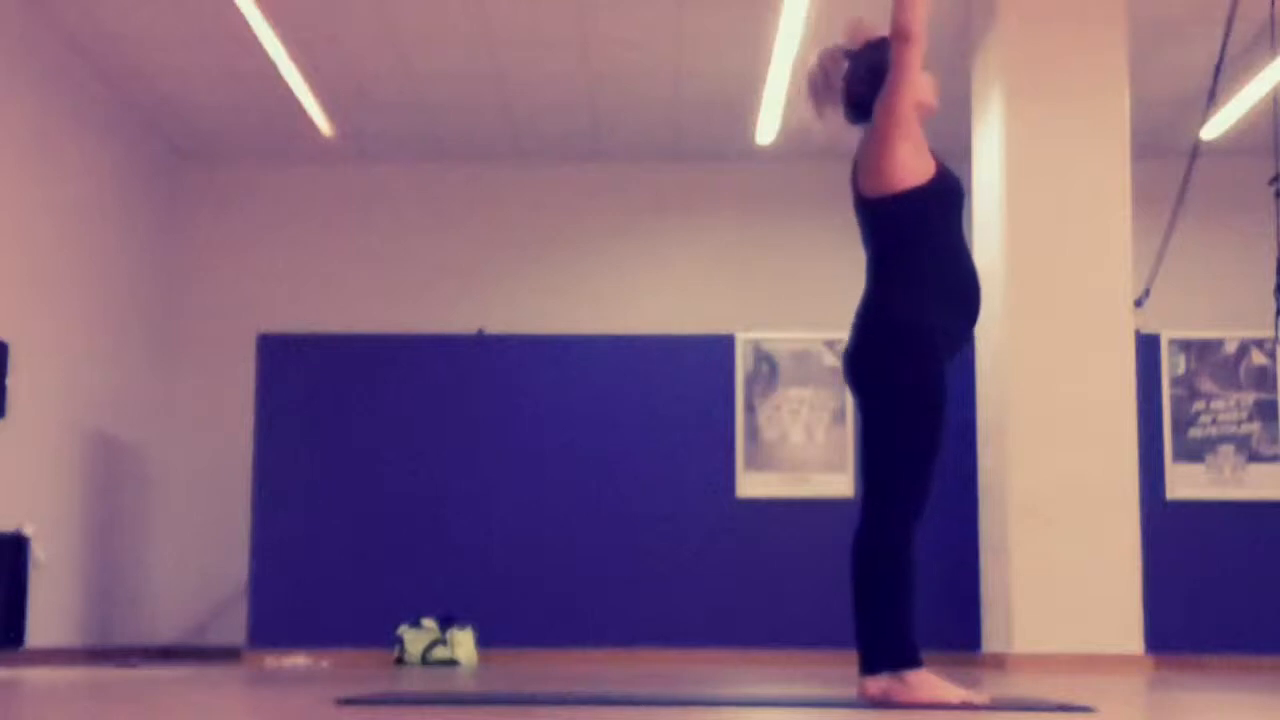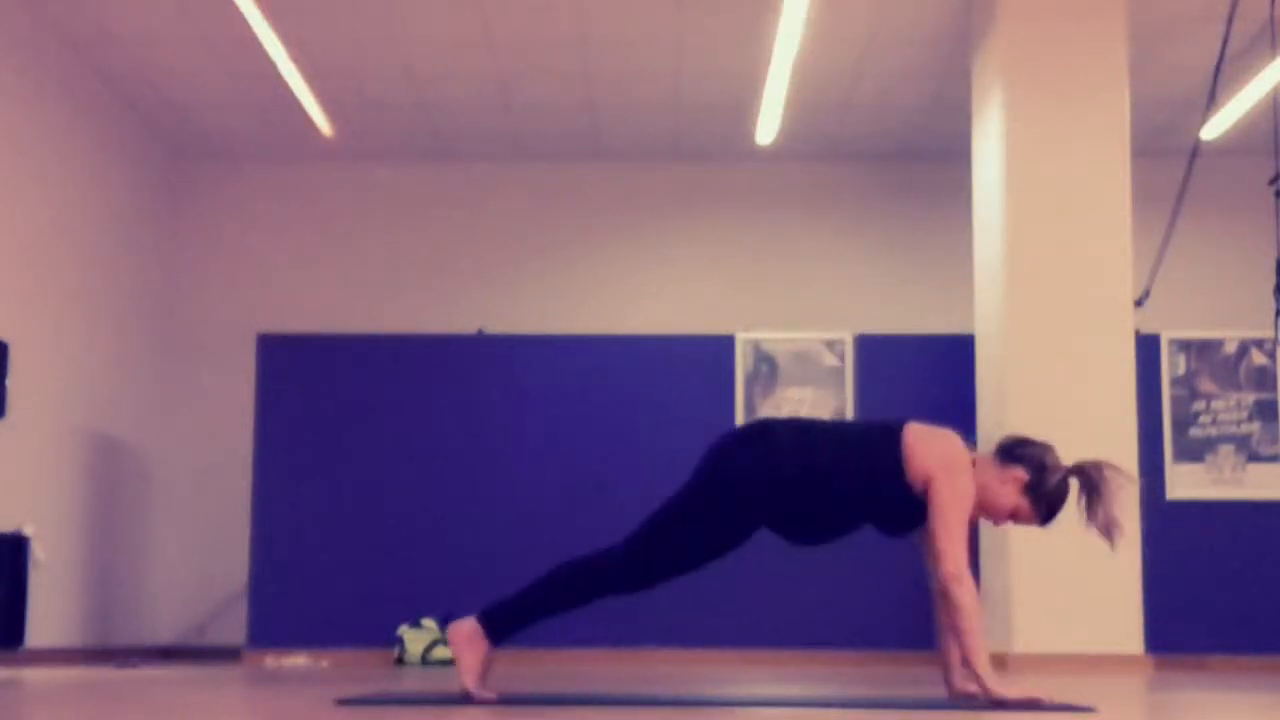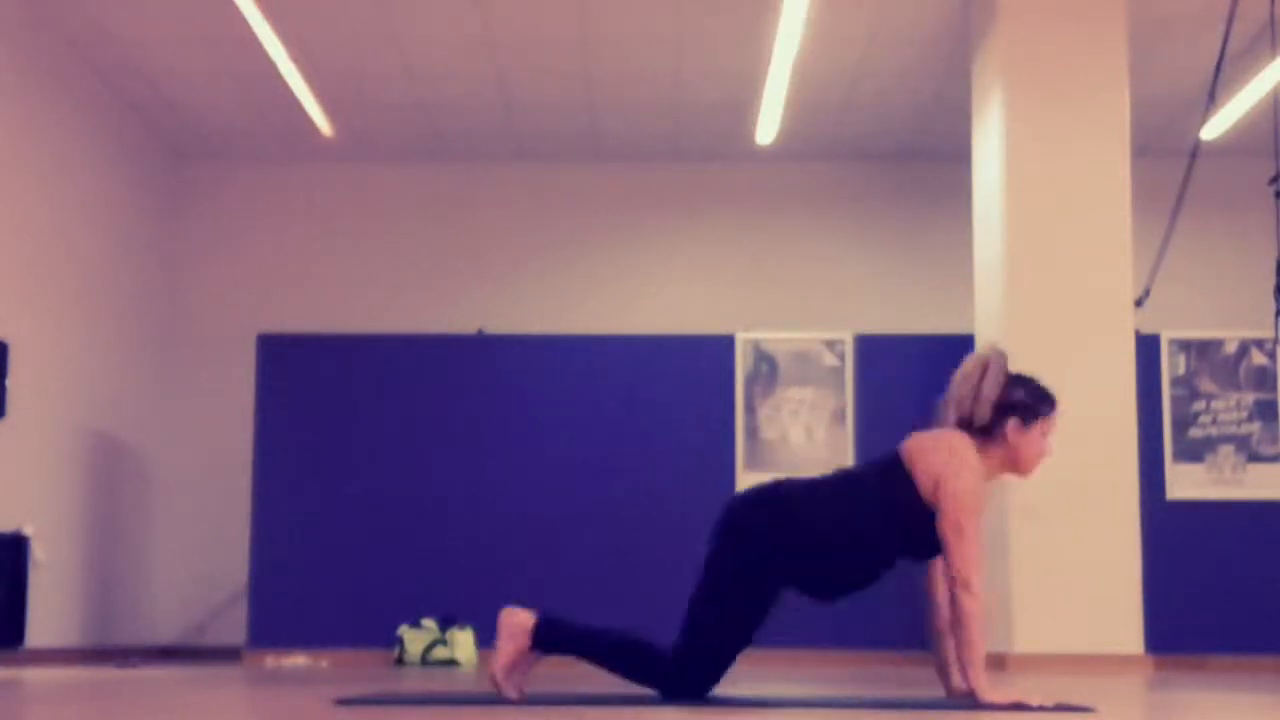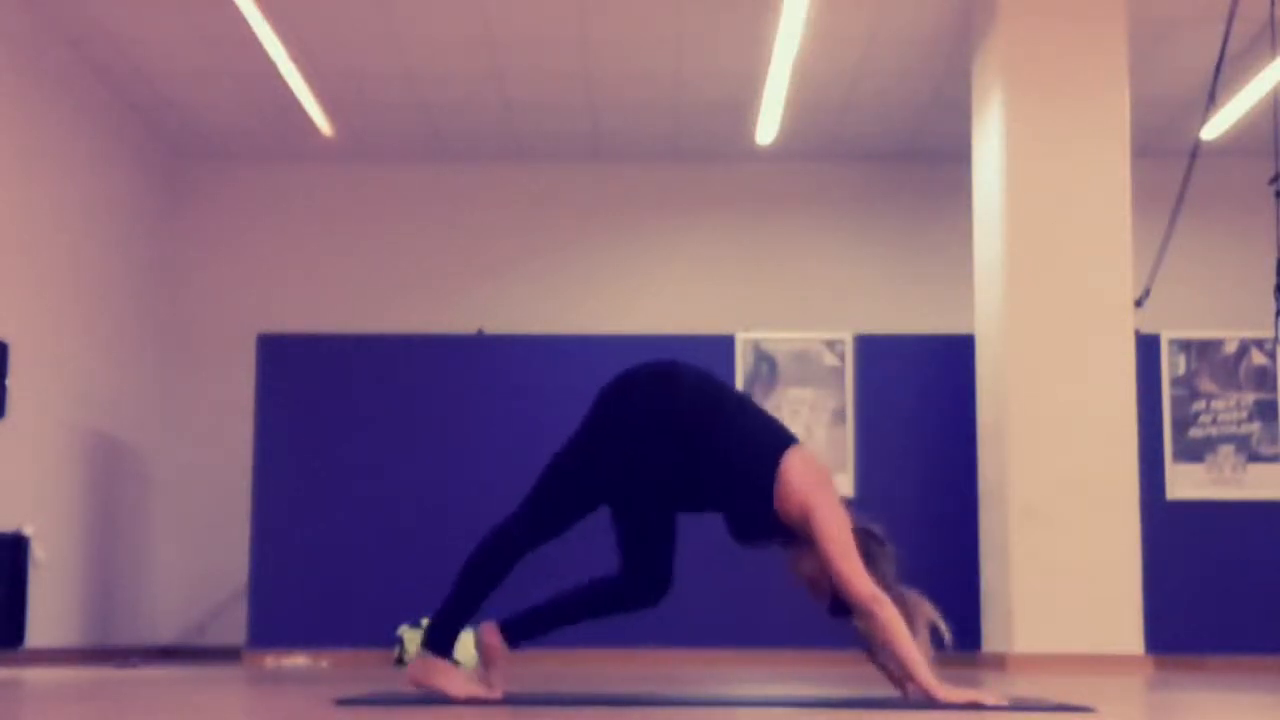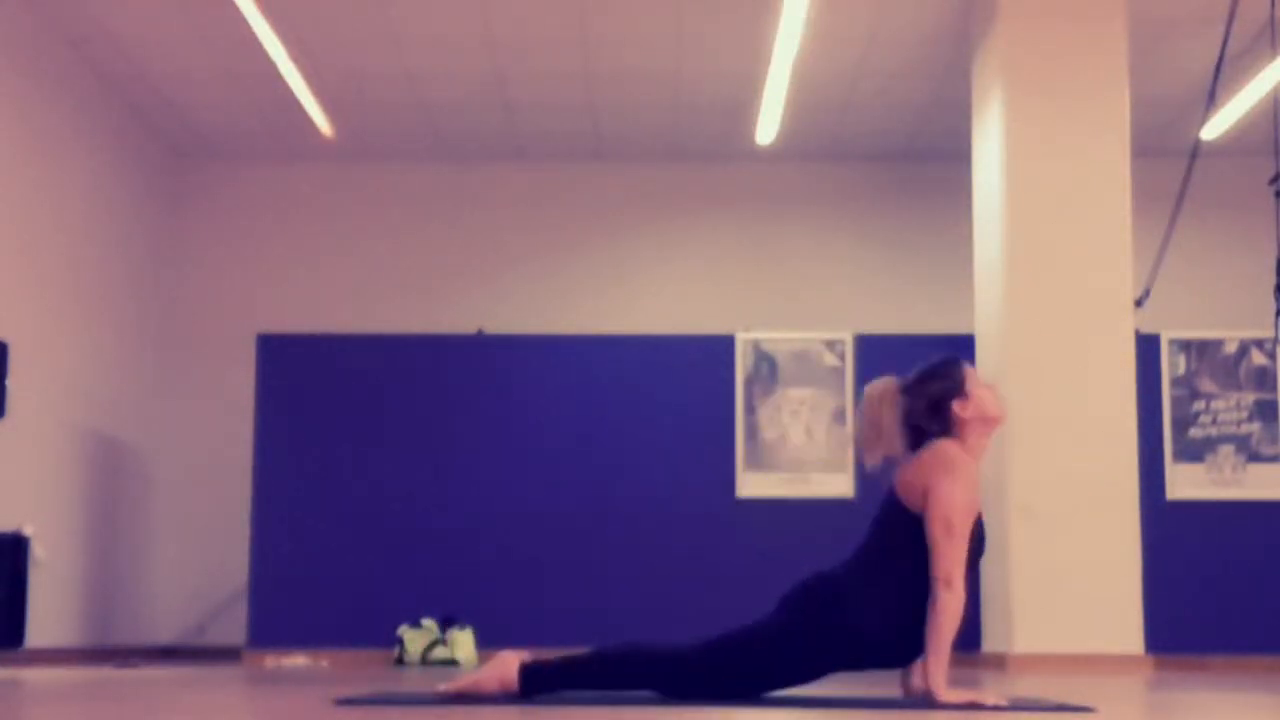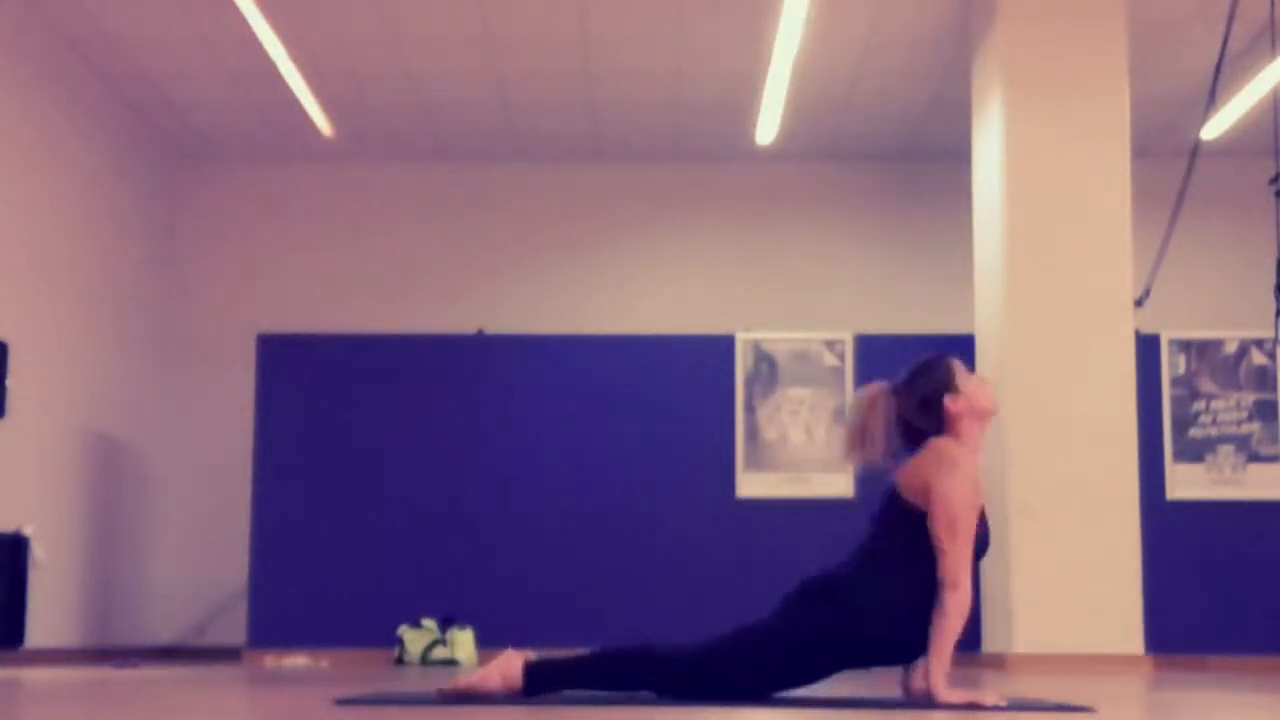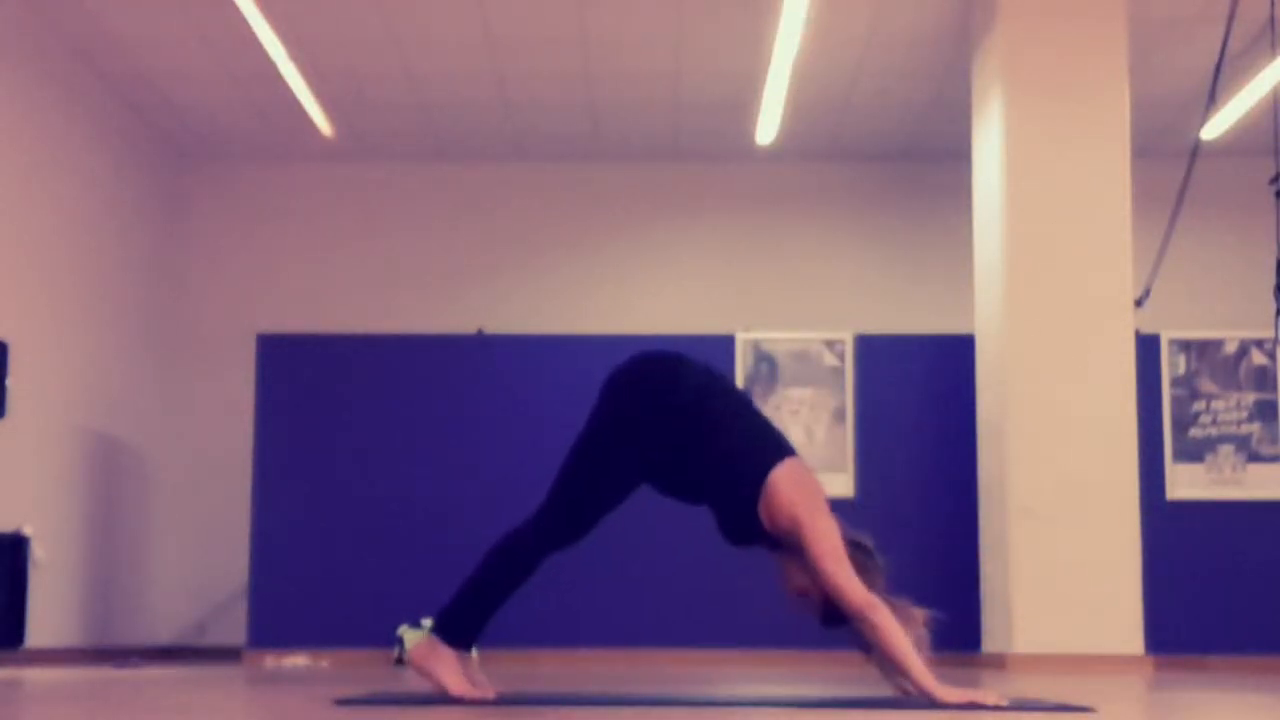
dt=0.7s
person 1, frame 1
left shoulder: (893, 150)
right shoulder: (896, 142)
left elbow: (918, 95)
left hip: (901, 352)
right hip: (901, 351)
left knee: (891, 508)
right knee: (895, 508)
left ankle: (885, 666)
right ankle: (896, 671)
person 1, frame 2
left shoulder: (947, 470)
right shoulder: (950, 469)
left elbow: (947, 583)
right elbow: (954, 580)
left wrist: (958, 671)
right wrist: (986, 677)
left hip: (761, 468)
right hip: (754, 476)
left knee: (630, 566)
right knee: (632, 566)
left ankle: (482, 630)
right ankle: (479, 630)
person 1, frame 3
left shoulder: (946, 453)
right shoulder: (957, 459)
left elbow: (940, 579)
right elbow: (965, 580)
left wrist: (955, 675)
right wrist: (978, 684)
left hip: (766, 528)
right hip: (767, 540)
left knee: (685, 676)
right knee: (687, 677)
left ankle: (536, 630)
right ankle: (534, 631)
person 1, frame 4
left shoulder: (818, 510)
right shoulder: (816, 510)
left elbow: (868, 604)
right elbow: (871, 600)
left wrist: (914, 682)
right wrist: (933, 688)
left hip: (660, 418)
right hip: (648, 407)
left knee: (647, 583)
right knee: (533, 523)
left ankle: (500, 639)
right ankle: (436, 653)
person 1, frame 5
left shoulder: (940, 464)
right shoulder: (955, 469)
left elbow: (923, 580)
right elbow: (948, 582)
left wrist: (920, 669)
right wrist: (938, 681)
left hip: (836, 621)
right hip: (832, 626)
left knee: (676, 667)
right knee: (674, 674)
left ankle: (521, 667)
right ankle: (516, 674)
person 1, frame 6
left shoulder: (937, 465)
right shoulder: (956, 467)
left elbow: (938, 585)
right elbow: (956, 587)
left wrist: (922, 668)
right wrist: (938, 680)
left hip: (828, 618)
right hip: (829, 624)
left knee: (679, 666)
right knee: (684, 672)
left ankle: (527, 663)
right ankle: (523, 674)
person 1, frame 7
left shoulder: (810, 525)
right shoulder: (803, 518)
left elbow: (867, 608)
right elbow: (867, 607)
left wrist: (922, 681)
right wrist: (936, 688)
left hip: (666, 407)
right hip: (652, 401)
left knee: (559, 526)
right knee: (555, 524)
left ankle: (453, 647)
right ankle: (440, 643)
